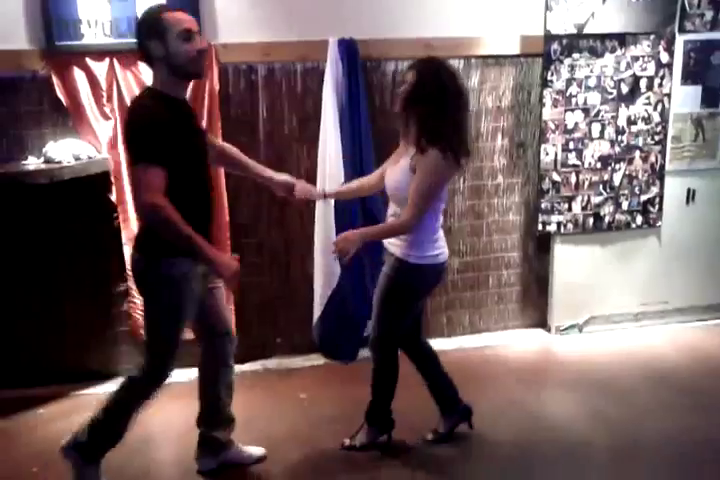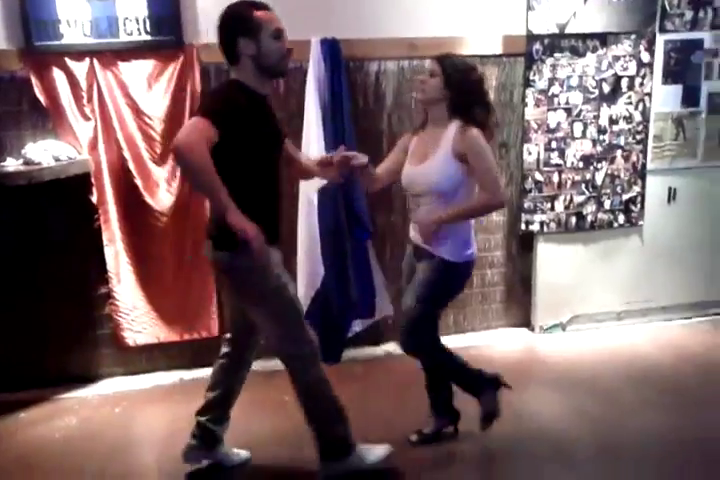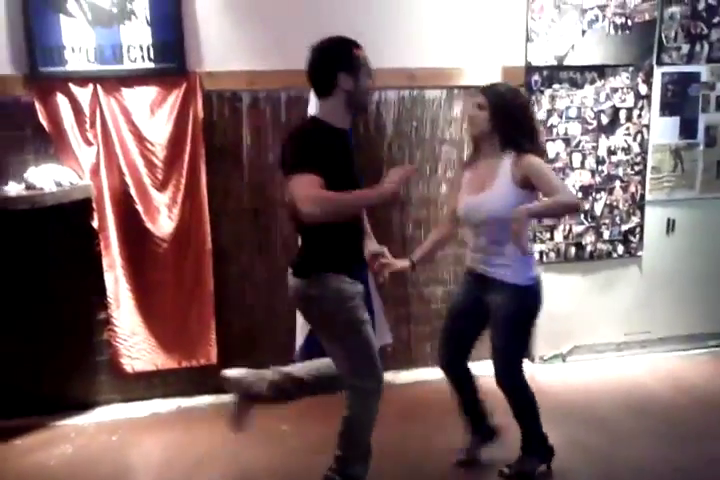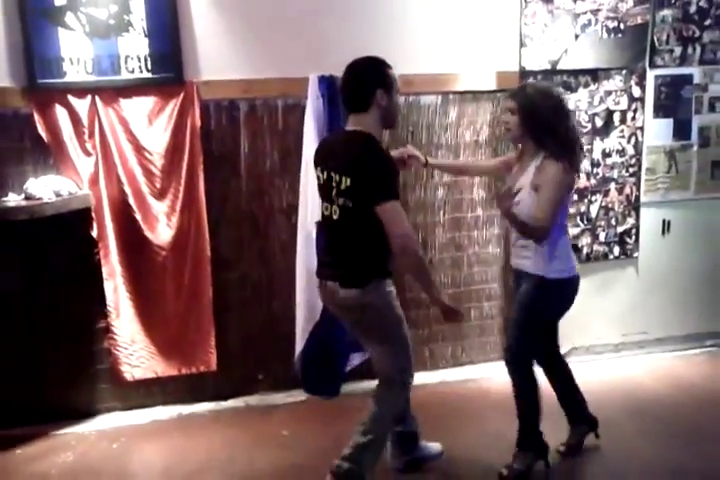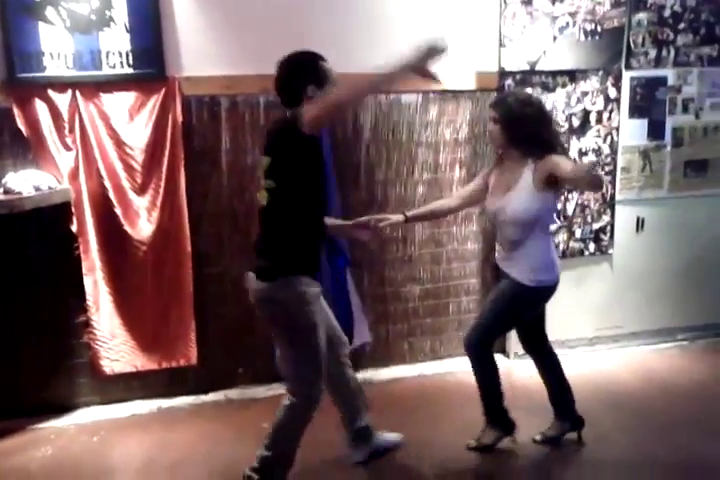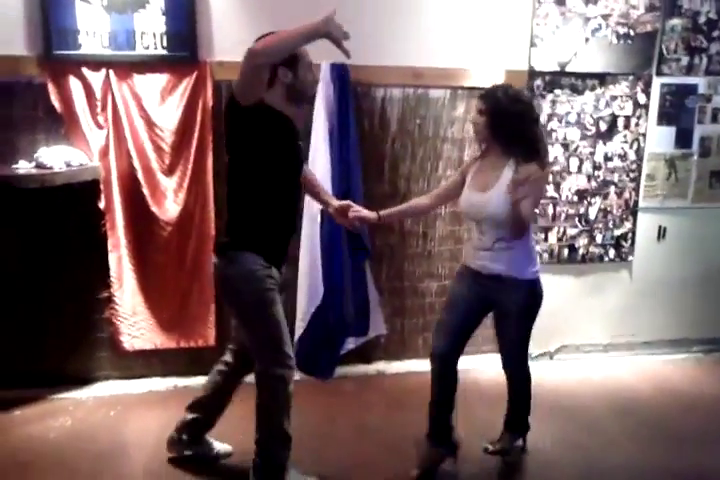
dt=0.4s
person 1, frame 1
left shoulder: (180, 108)
right shoulder: (148, 114)
left elbow: (215, 148)
right elbow: (153, 203)
left wrist: (270, 177)
right wrist: (213, 255)
left hip: (191, 257)
right hip: (167, 261)
left knee: (222, 343)
right knee: (158, 366)
person 1, frame 2
left shoulder: (255, 102)
right shoulder: (228, 102)
left elbow: (287, 152)
right elbow: (185, 145)
left wrist: (323, 165)
right wrist: (232, 214)
left hip: (244, 249)
right hip: (246, 251)
left knee: (239, 343)
right knee: (300, 349)
left ankle: (204, 441)
right ankle: (339, 453)
person 1, frame 3
left shoulder: (336, 137)
right shoulder: (309, 139)
right elbow: (311, 207)
left wrist: (368, 244)
right wrist: (383, 191)
left hip: (339, 277)
right hip: (325, 282)
left knee: (352, 366)
right knee: (367, 381)
left ankle: (255, 383)
person 1, frame 4
left shoulder: (329, 146)
right shoulder: (372, 156)
right elbow: (402, 240)
right wrist: (435, 294)
left hip: (331, 280)
right hip: (362, 286)
left knee: (391, 366)
right knee: (397, 375)
left ankle: (405, 444)
person 1, frame 5
left shoulder: (290, 144)
right shoulder: (290, 134)
right elbow: (338, 98)
left wrist: (338, 226)
right wrist: (408, 67)
left hip: (293, 278)
right hip: (284, 283)
left knee: (335, 355)
right knee: (307, 385)
left ankle: (363, 439)
person 1, frame 6
left shoulder: (287, 127)
right shoulder: (247, 115)
left elbow: (299, 172)
right elbow: (257, 55)
left wrist: (329, 202)
right wrist: (318, 28)
left hip: (262, 262)
right hip: (245, 262)
left knee: (242, 356)
right knee: (277, 367)
left ankle: (188, 434)
person 2, frame 1
left shoulder: (434, 153)
right shoulder: (412, 141)
left elbow: (409, 220)
right elbow: (376, 181)
left wrist: (358, 236)
right wrist: (324, 192)
left hip: (415, 261)
right hip: (406, 257)
left knee: (382, 341)
right knee: (407, 338)
left ankle: (377, 423)
right ankle: (454, 409)
person 2, frame 2
left shoulder: (467, 137)
right shoulder: (413, 139)
left elbow: (496, 196)
right elbow: (376, 182)
left wrist: (444, 216)
right wrist: (361, 166)
left hip: (449, 258)
right hip: (418, 252)
left knee: (414, 337)
right knee: (419, 337)
left ankle: (483, 385)
right ankle: (444, 416)
person 2, frame 3
left shoulder: (525, 164)
right shoulder: (468, 171)
left elbow: (571, 203)
right elbow: (447, 227)
left wrist: (530, 210)
right wrist: (410, 261)
left hip: (515, 287)
right hip: (476, 279)
left knee: (507, 372)
right knee: (449, 356)
right ankle: (479, 430)
person 2, frame 4
left shoulder: (554, 167)
right shoulder: (518, 162)
left elbow: (539, 231)
right elbow: (476, 167)
left wrist: (508, 211)
right wrist: (427, 161)
left hip: (550, 278)
right hip: (529, 274)
left knee: (517, 357)
right knee: (544, 353)
left ankle: (530, 446)
right ankle: (581, 420)
person 2, frame 5
left shoulder: (545, 167)
right shoulder: (492, 172)
left elbow: (590, 182)
right elbow: (452, 204)
left wrist: (587, 175)
right wrist: (402, 218)
left hip: (530, 280)
right hip: (511, 274)
left knee: (476, 343)
right knee: (536, 345)
left ankle: (498, 423)
right ankle: (567, 417)
person 2, frame 6
left shoulder: (528, 170)
right shoulder: (473, 166)
left elbow: (519, 228)
right elbow: (430, 201)
left wrist: (518, 199)
right wrist: (377, 216)
left hip: (517, 282)
right hip: (473, 275)
left knee: (513, 361)
right knee: (442, 353)
left ankle: (515, 428)
right ankle: (440, 440)
